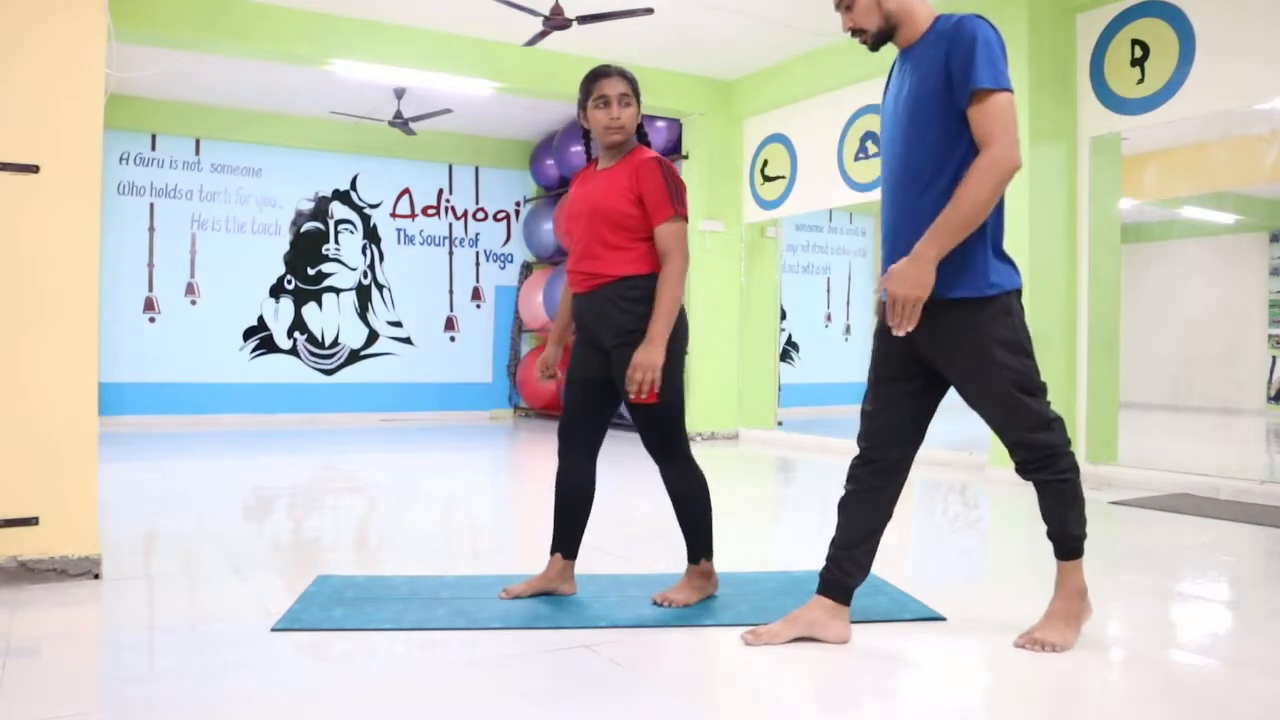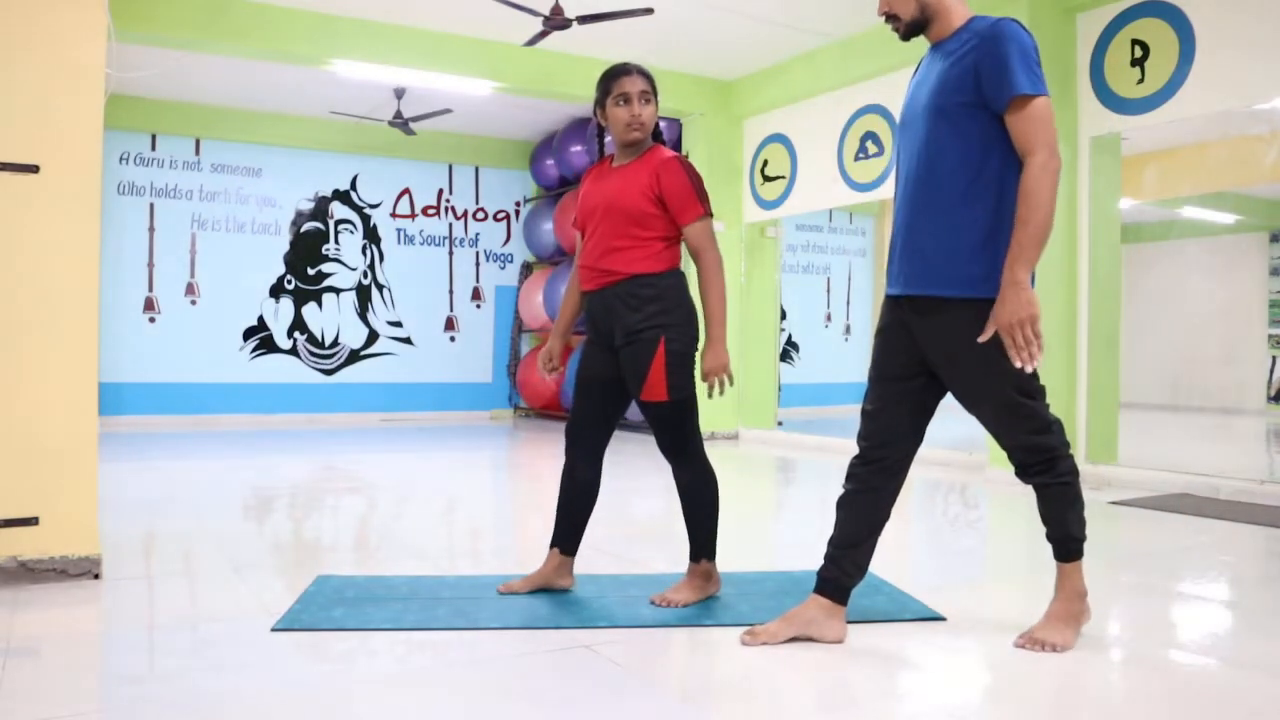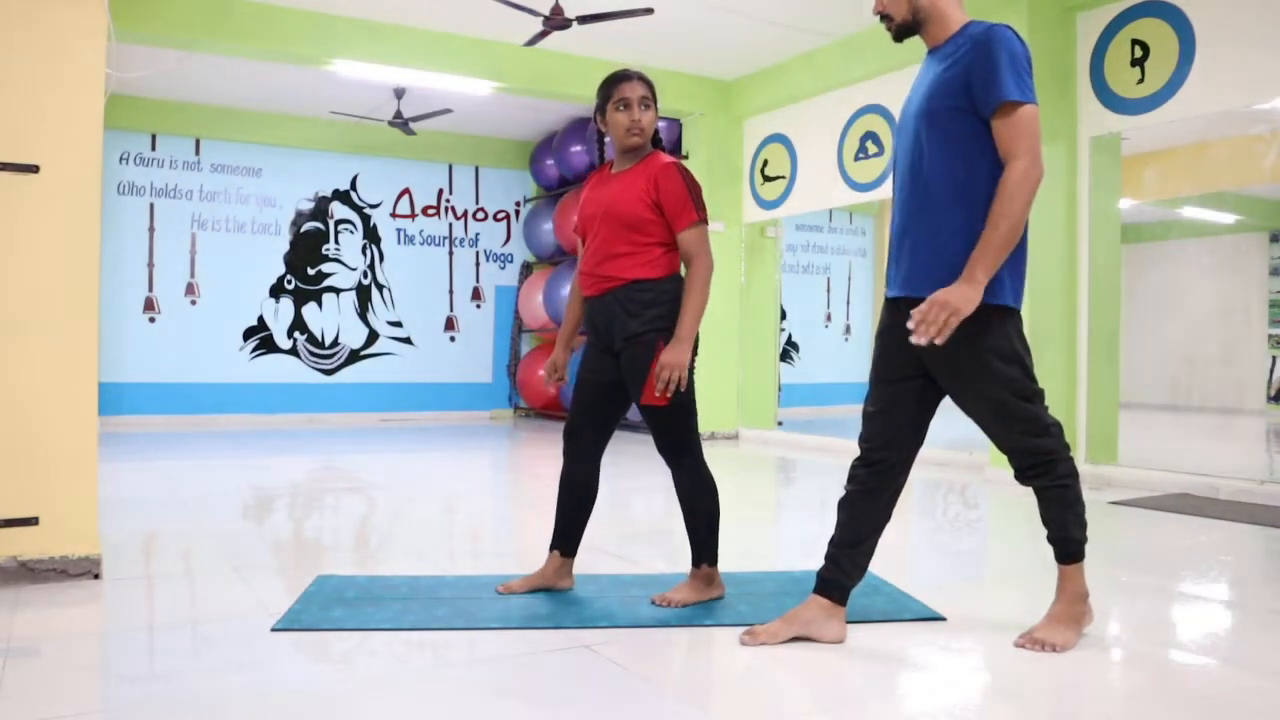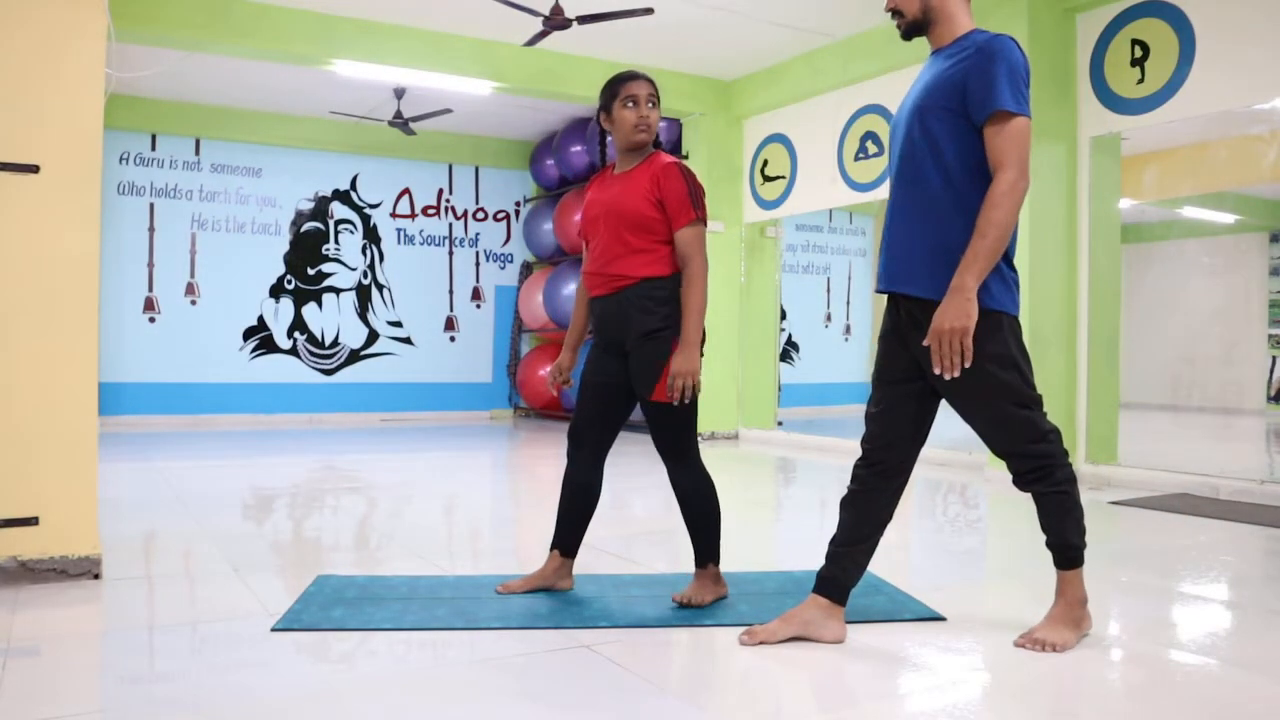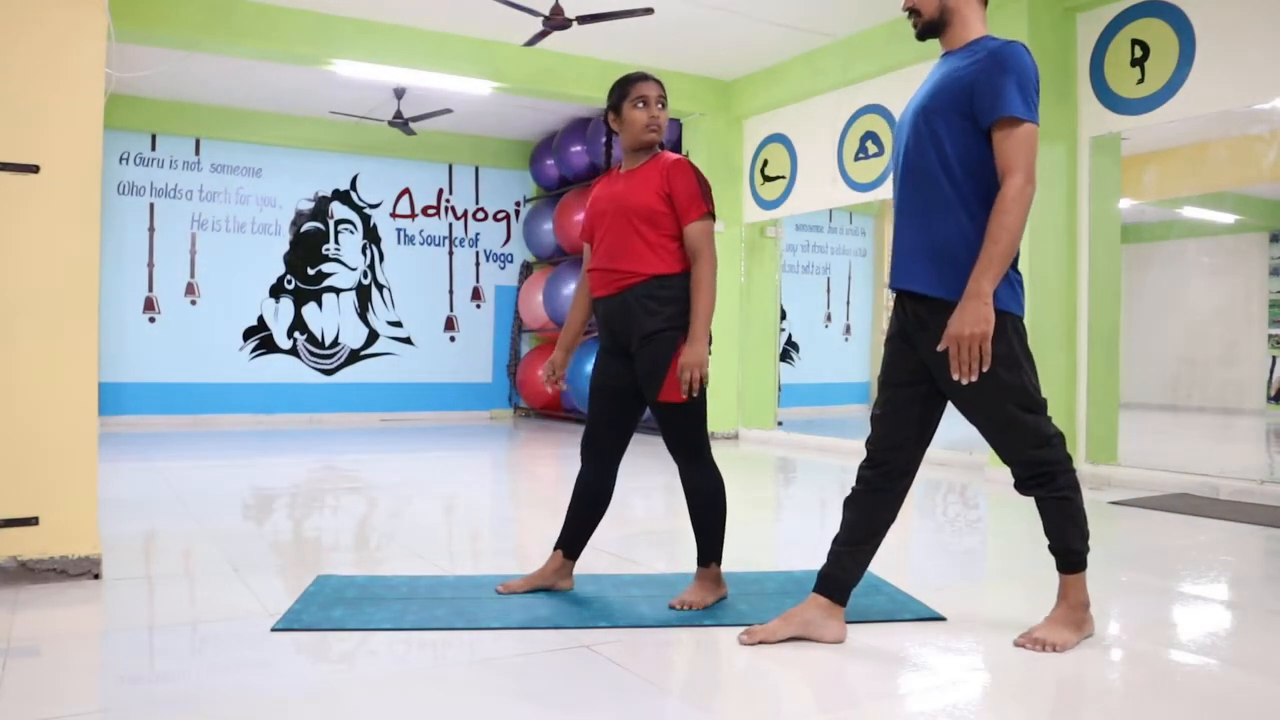
dt=0.5s
person 1, frame 1
right shoulder: (901, 69)
left elbow: (1001, 155)
left wrist: (925, 256)
left hip: (974, 295)
right hip: (910, 302)
left knee: (1034, 440)
right knee: (878, 453)
left ankle: (1071, 591)
right ankle: (831, 604)
person 1, frame 2
right shoulder: (929, 64)
left elbow: (1042, 160)
left wrist: (1016, 281)
left hip: (975, 298)
right hip: (909, 298)
left knee: (1036, 446)
right knee: (877, 452)
left ankle: (1071, 593)
right ankle: (827, 603)
person 1, frame 3
right shoulder: (932, 66)
left elbow: (1024, 167)
left wrist: (972, 280)
left hip: (970, 304)
right hip: (909, 301)
left knee: (1034, 447)
right knee: (878, 455)
left ankle: (1073, 595)
right ankle: (827, 605)
person 1, frame 4
left shoulder: (991, 54)
right shoulder: (933, 70)
left elbow: (1010, 179)
left wrist: (962, 290)
left hip: (968, 306)
right hip: (908, 304)
left knee: (1031, 451)
right knee: (880, 457)
left ankle: (1072, 599)
right ankle: (826, 604)
person 1, frame 5
left shoulder: (1001, 61)
right shoulder: (942, 73)
left elbow: (1017, 185)
left wrist: (978, 295)
left hip: (971, 307)
right hip: (915, 307)
left knee: (1035, 455)
right knee: (886, 459)
left ankle: (1074, 601)
right ankle: (826, 605)
person 2, frame 1
left shoulder: (651, 168)
right shoulder: (581, 181)
left elbow: (674, 260)
left wrist: (656, 342)
right wrist: (556, 340)
left hip: (639, 317)
right hip: (593, 325)
left knee: (667, 447)
right knee: (574, 445)
left ankle: (701, 570)
right ankle: (560, 568)
person 2, frame 2
left shoulder: (669, 168)
right shoulder: (593, 179)
left elbow: (707, 255)
left wrist: (715, 341)
right wrist: (558, 334)
left hip: (655, 316)
right hip: (603, 323)
left knee: (680, 445)
right knee: (582, 441)
left ankle: (703, 571)
right ankle: (558, 564)
person 2, frame 3
left shoulder: (668, 174)
right shoulder: (594, 184)
left elbow: (699, 261)
left wrist: (682, 341)
right wrist: (563, 342)
left hip: (653, 320)
right hip: (604, 328)
left knee: (679, 450)
right knee: (579, 443)
left ankle: (706, 575)
right ankle: (558, 565)
person 2, frame 4
left shoulder: (671, 174)
right shoulder: (597, 187)
left elbow: (694, 263)
left wrist: (689, 347)
right wrist: (570, 347)
left hip: (659, 322)
right hip: (611, 330)
left knee: (678, 451)
right knee: (584, 445)
left ankle: (709, 575)
right ankle: (558, 565)
person 2, frame 5
left shoulder: (677, 171)
right shoulder: (601, 189)
left elbow: (703, 257)
right elbow: (590, 274)
left wrist: (697, 339)
right wrist: (563, 347)
left hip: (665, 321)
right hip: (615, 330)
left knee: (689, 448)
right knee: (598, 448)
left ankle: (710, 575)
right ankle: (560, 565)
